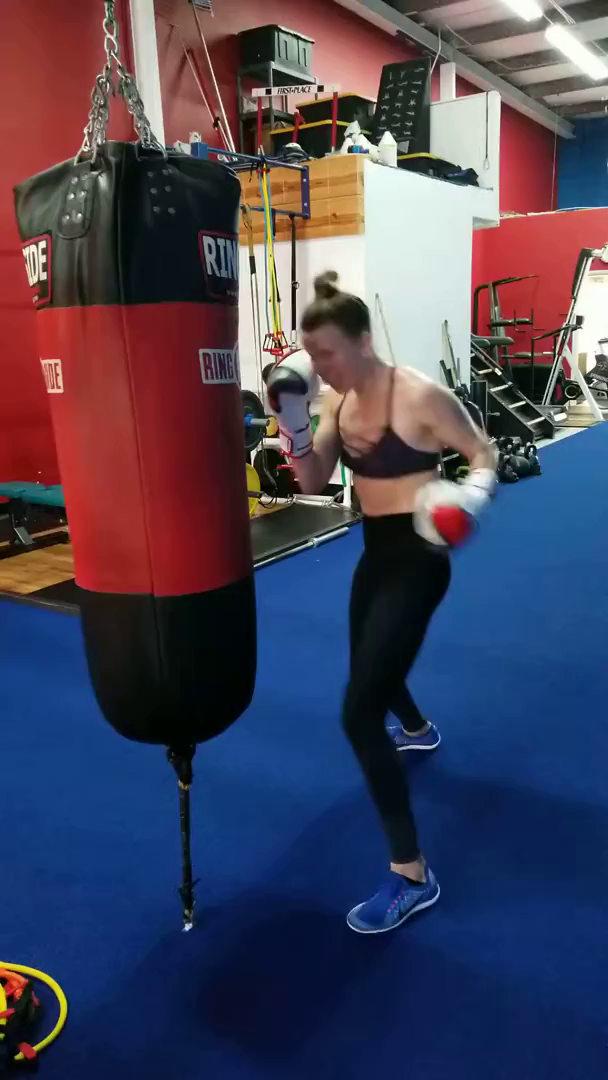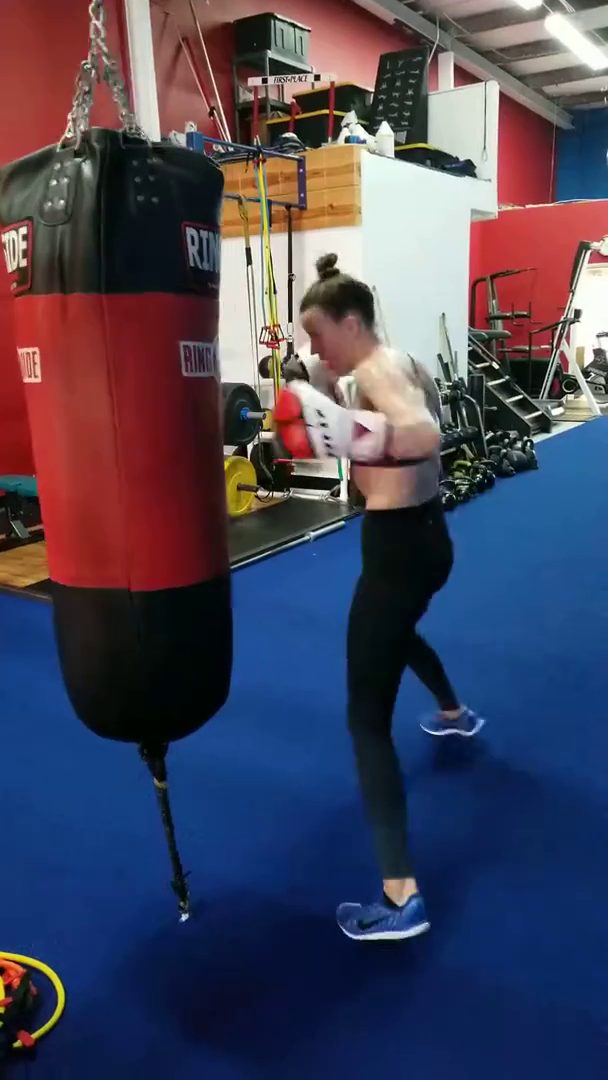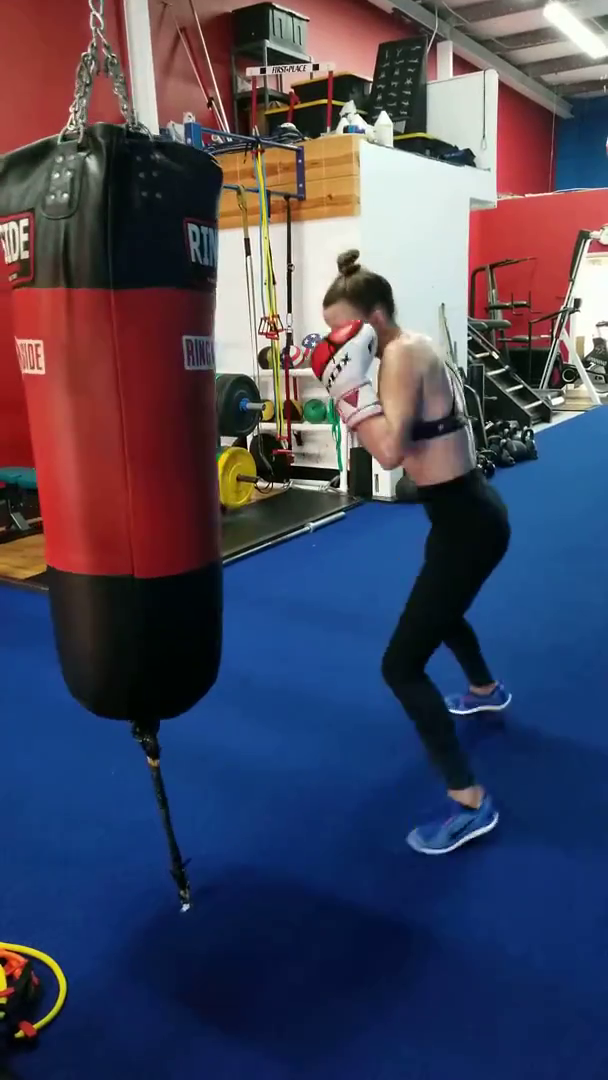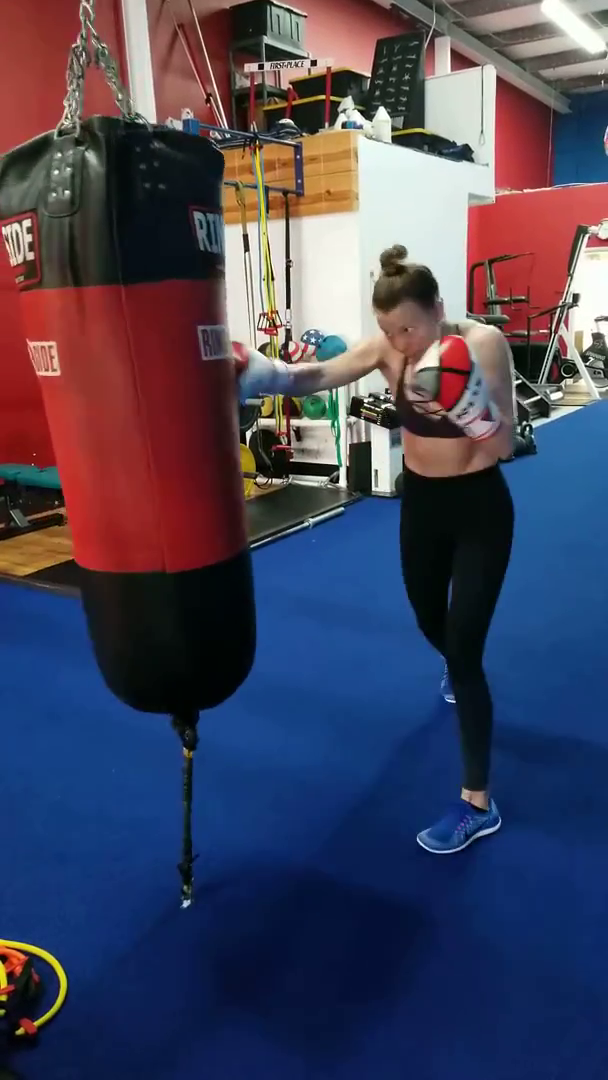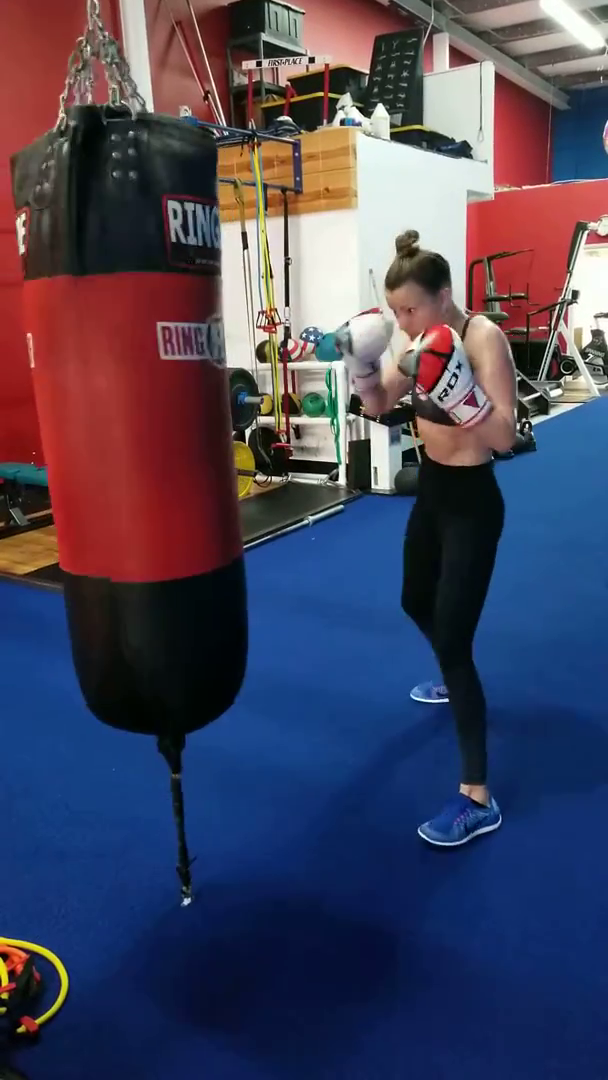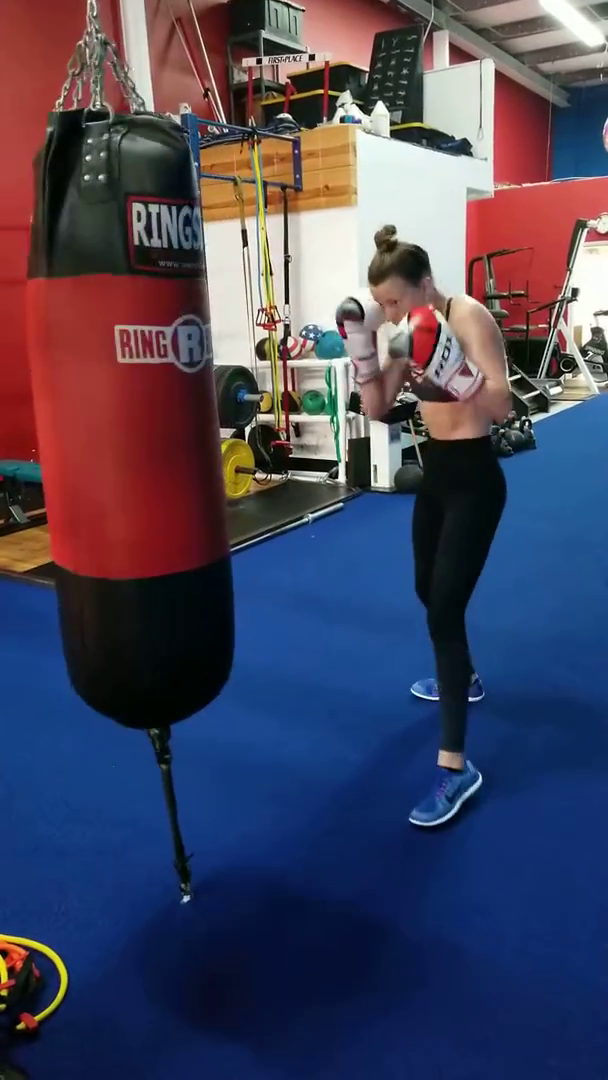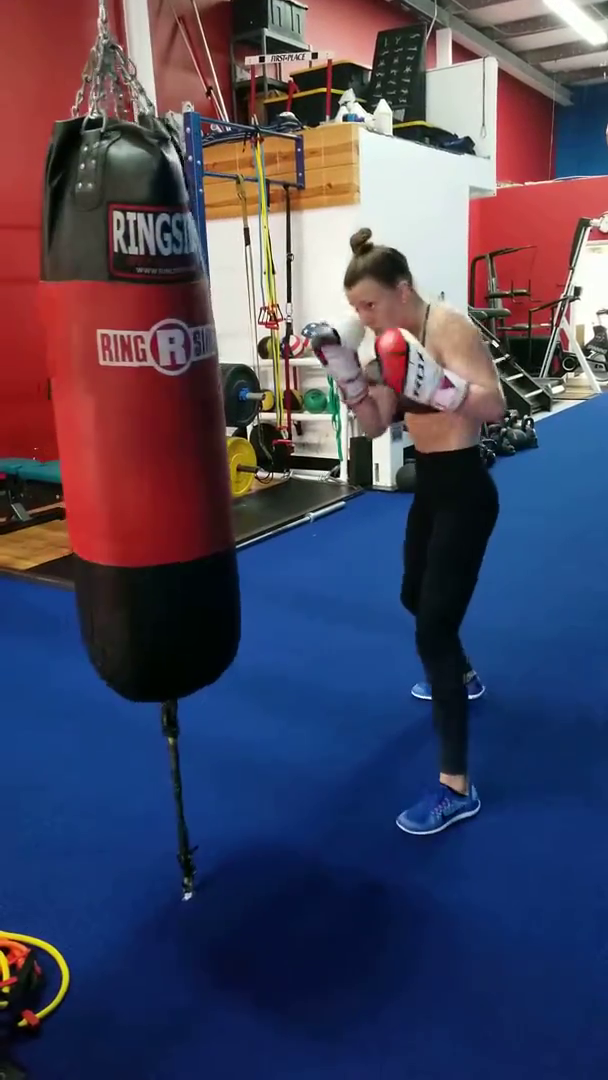
dt=0.3s
person 1, frame 1
left shoulder: (418, 393)
right shoulder: (343, 405)
left elbow: (484, 462)
right elbow: (313, 479)
left wrist: (461, 500)
right wrist: (293, 420)
left hip: (415, 559)
right hip: (381, 552)
left knee: (358, 717)
right knee: (372, 665)
left ankle: (411, 874)
right ankle: (416, 728)
person 1, frame 2
left shoulder: (378, 370)
right shoulder: (396, 368)
left elbow: (423, 438)
left wrist: (334, 426)
right wrist: (318, 385)
left hip: (397, 551)
right hip: (428, 539)
left knee: (367, 718)
right knee: (397, 633)
left ankle: (400, 896)
right ankle: (456, 714)
person 1, frame 3
left shoulder: (404, 356)
right shoulder: (407, 351)
left elbow: (390, 451)
right elbow: (404, 432)
left wrist: (347, 386)
right wrist: (353, 390)
left hip: (470, 525)
right hip: (465, 512)
left knee: (400, 667)
right knee: (437, 614)
left ankle: (470, 801)
right ankle: (486, 691)
person 1, frame 4
left shoulder: (485, 342)
right shoulder: (389, 350)
left elbow: (503, 446)
right elbow: (321, 375)
left wrist: (466, 399)
right wrist: (269, 373)
left hip: (481, 509)
right hip: (421, 504)
left knee: (465, 656)
right knee: (430, 622)
left ankle: (477, 804)
right ankle: (461, 664)
person 1, frame 5
left shoulder: (484, 339)
right shoulder: (419, 341)
left elbow: (504, 435)
right elbow: (382, 406)
left wrist: (456, 387)
right wrist: (362, 368)
left hip: (470, 501)
right hip: (432, 489)
left knee: (451, 641)
right knee: (415, 601)
left ankle: (477, 800)
right ankle: (455, 681)
person 1, frame 6
left shoulder: (468, 316)
right shoulder: (409, 333)
left elbow: (500, 405)
right elbow: (375, 409)
left wrist: (446, 359)
right wrist: (361, 344)
left hip: (472, 476)
right hip: (436, 470)
left knee: (444, 610)
right knee: (428, 588)
left ankle: (454, 767)
right ankle: (462, 677)
person 1, frame 7
left shoulder: (449, 324)
right shoulder: (396, 339)
left elbow: (492, 406)
right elbow: (374, 424)
left wrist: (426, 372)
right wrist: (344, 366)
left hip: (463, 489)
right hip: (431, 484)
left knee: (433, 633)
right knee: (417, 597)
left ankle: (456, 787)
right ankle: (464, 679)
